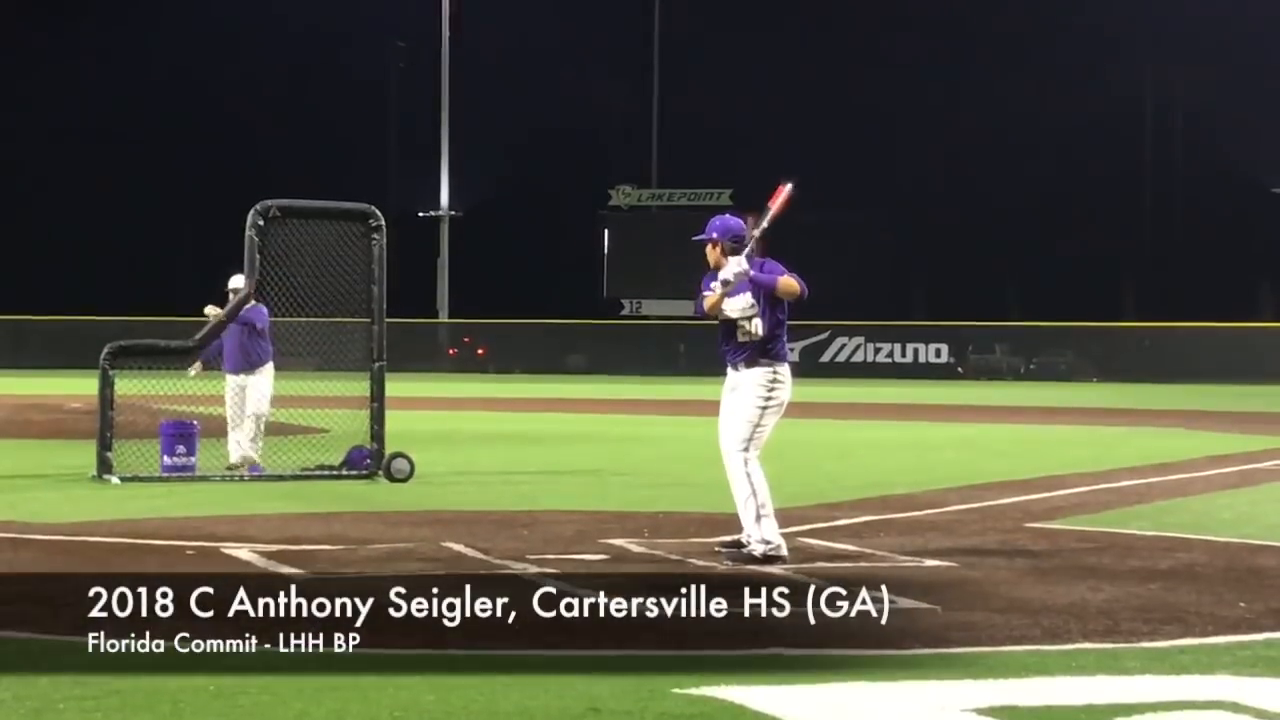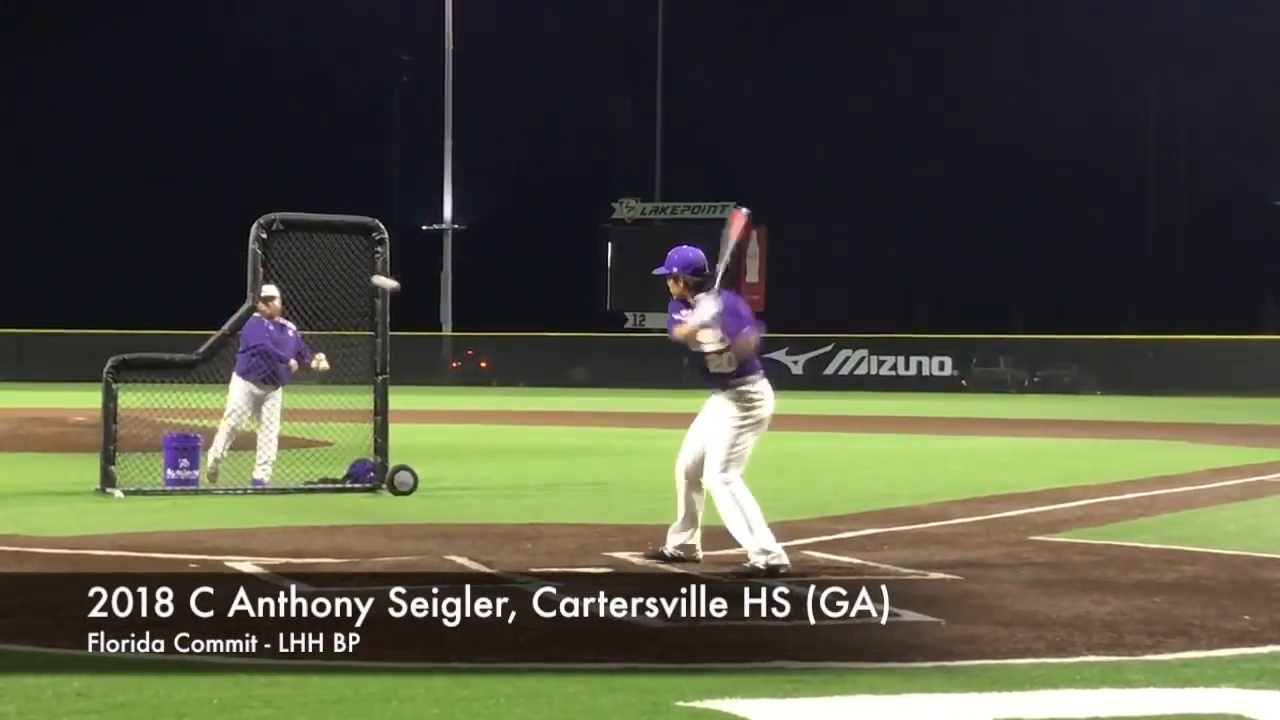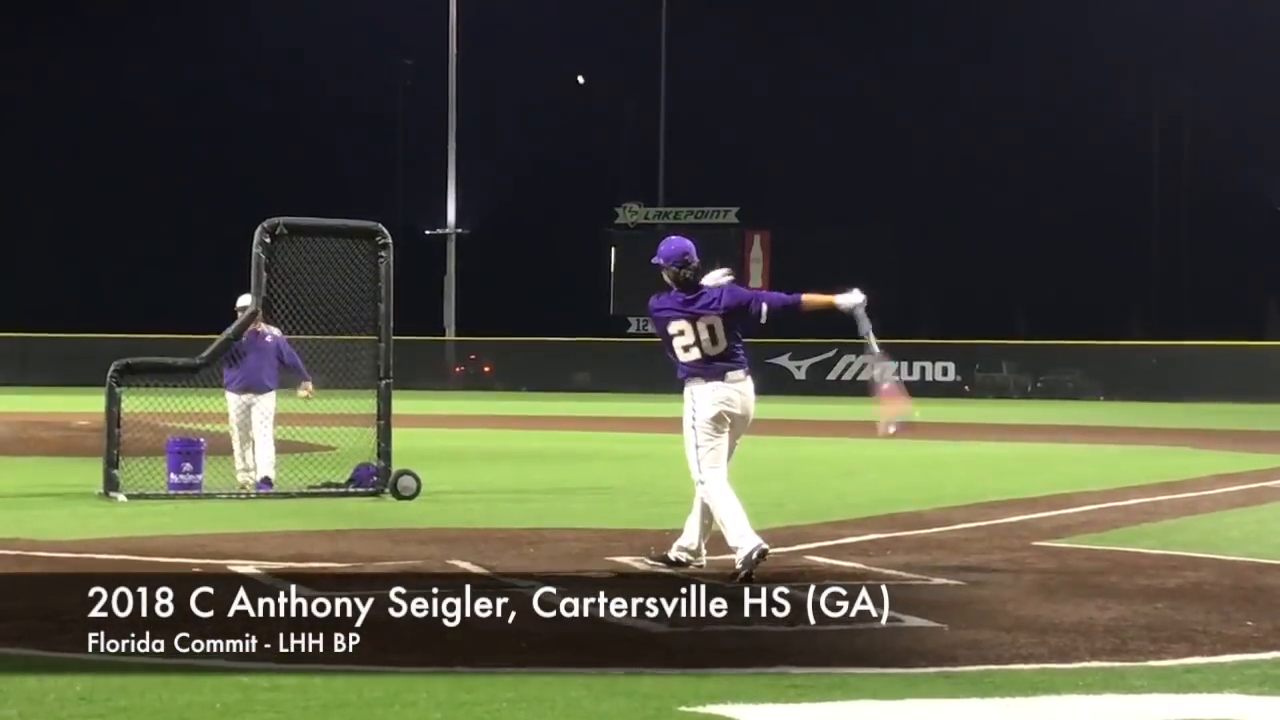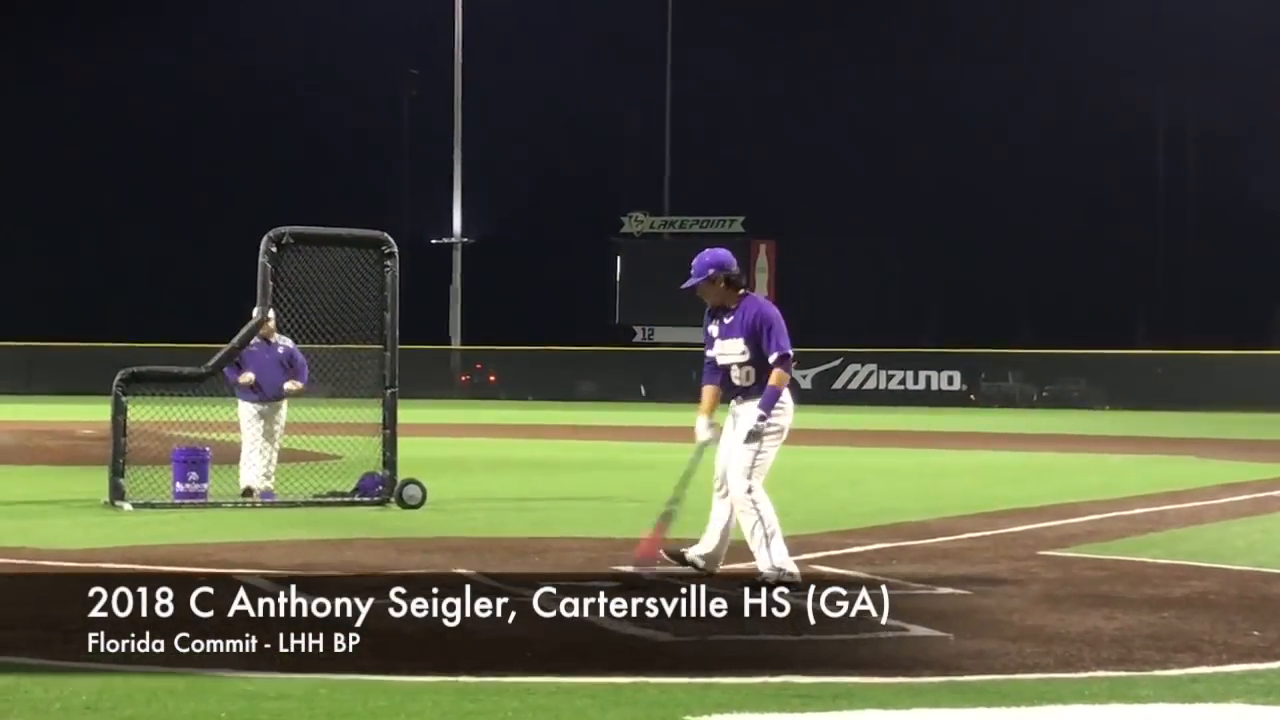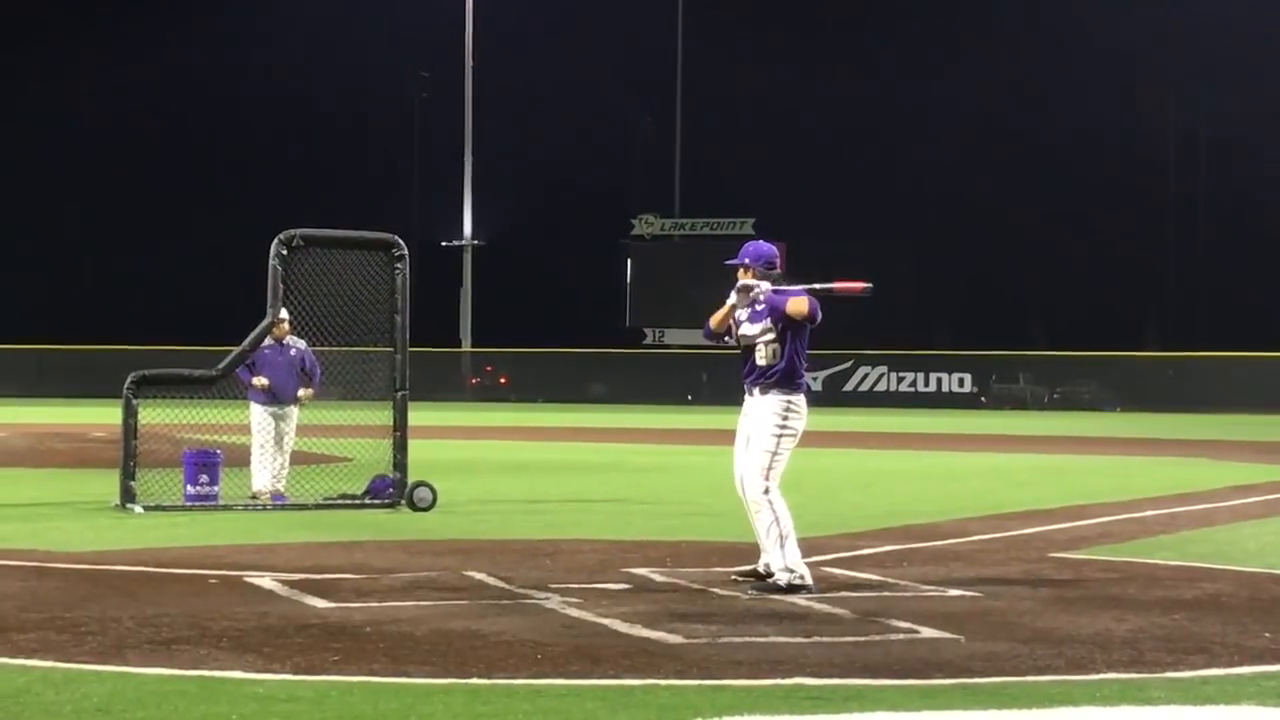
dt=1s
person 1, frame 1
left shoulder: (763, 268)
right shoulder: (713, 278)
left elbow: (797, 290)
right elbow: (706, 309)
left wrist: (750, 276)
right wrist: (723, 287)
left hip: (765, 376)
right hip: (736, 376)
left knee: (740, 454)
right knee: (733, 455)
left ankle: (768, 544)
right ankle: (753, 534)
person 1, frame 2
left shoulder: (727, 302)
right shoulder: (678, 308)
left elbow: (748, 346)
right elbow: (680, 335)
left wrist: (717, 322)
right wrist: (699, 321)
left hip: (746, 397)
right hip: (721, 397)
left knee: (719, 475)
right knee: (688, 468)
left ankle: (768, 556)
right ankle: (681, 544)
person 1, frame 3
left shoulder: (658, 306)
right shoulder: (726, 295)
right elbow: (782, 302)
right wrist: (837, 301)
left hip: (704, 395)
right hip: (741, 389)
left knee: (711, 478)
right knee: (712, 474)
left ankle: (747, 545)
right ankle: (687, 549)
person 1, frame 4
left shoulder: (761, 311)
right shoulder: (713, 317)
left elbow: (783, 366)
right elbow: (712, 370)
left wrist: (763, 412)
right wrist: (705, 417)
left hip: (767, 407)
right hip: (739, 408)
left knee: (743, 485)
right knee: (724, 480)
left ankle: (781, 569)
right ankle: (706, 554)
person 1, frame 5
left shoulder: (789, 298)
right shoulder: (744, 306)
left elbow: (811, 311)
right elbow: (711, 332)
left wrist: (767, 297)
right wrist: (734, 302)
left hip: (781, 405)
right hip: (753, 402)
left knee: (760, 485)
right knee: (746, 482)
left ankle: (793, 573)
right ankle: (772, 562)
person 2, frame 1
left shoulder: (258, 310)
left elbow: (249, 320)
right elbow: (220, 343)
left wrist: (222, 315)
right wrist: (202, 361)
left hip: (259, 372)
right hip: (233, 375)
left knee: (256, 412)
right knee: (235, 419)
left ankle: (251, 456)
right ankle: (238, 460)
person 2, frame 2
left shoulder: (290, 329)
right shoulder: (254, 323)
left elbow: (302, 352)
right elbow: (263, 347)
left wrist: (314, 361)
right wrist: (287, 361)
left hip: (273, 389)
right hip: (246, 384)
left knee: (269, 433)
right knee: (231, 424)
left ankle: (261, 476)
right ankle: (214, 462)
person 2, frame 3
left shoulder: (274, 334)
left elbow: (290, 358)
left wrist: (306, 379)
right wrist: (243, 336)
left hip: (265, 394)
right hip: (237, 395)
left knee: (264, 434)
right knee: (241, 439)
left ankle: (265, 477)
right ankle: (246, 480)
person 2, frame 4
left shoulder: (287, 345)
left elbow: (301, 366)
right elbow: (228, 365)
left wrist: (299, 382)
right wrist: (238, 378)
left hip: (277, 403)
right hip: (249, 402)
left knee: (271, 445)
right knee: (250, 443)
left ankle: (266, 486)
right ankle: (249, 485)
person 2, frame 5
left shoulder: (300, 346)
right shoulder: (257, 345)
left elbow: (313, 369)
right elbow: (241, 366)
left wrist: (311, 388)
right wrist: (252, 380)
left hip: (289, 406)
right hip: (262, 405)
left knee: (283, 449)
right knee: (261, 447)
left ankle: (277, 489)
right ankle: (260, 490)
